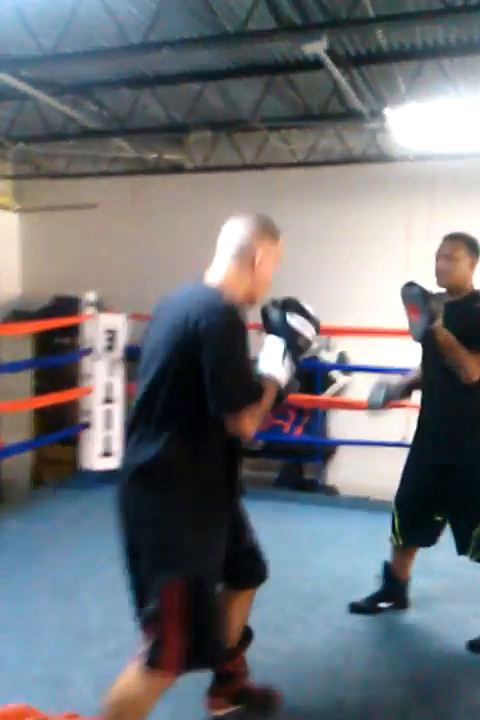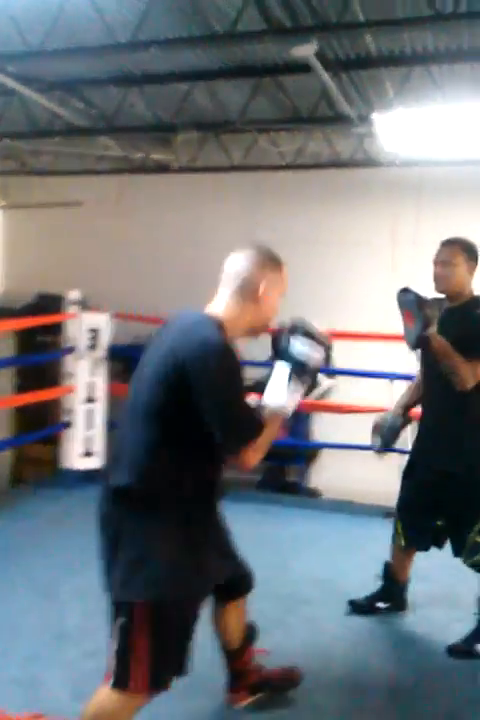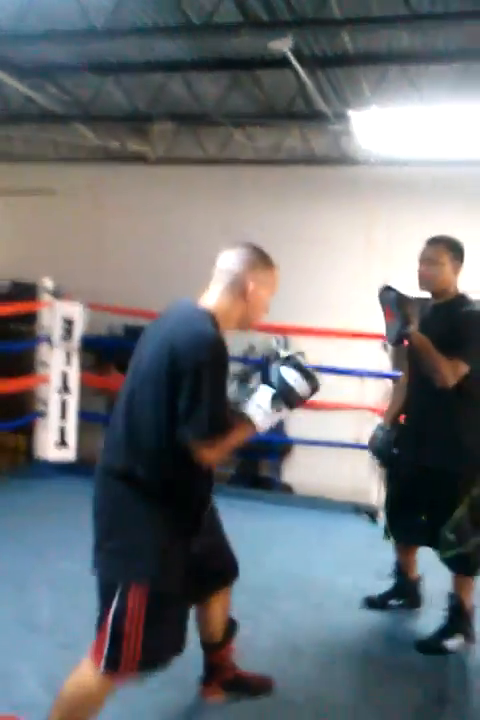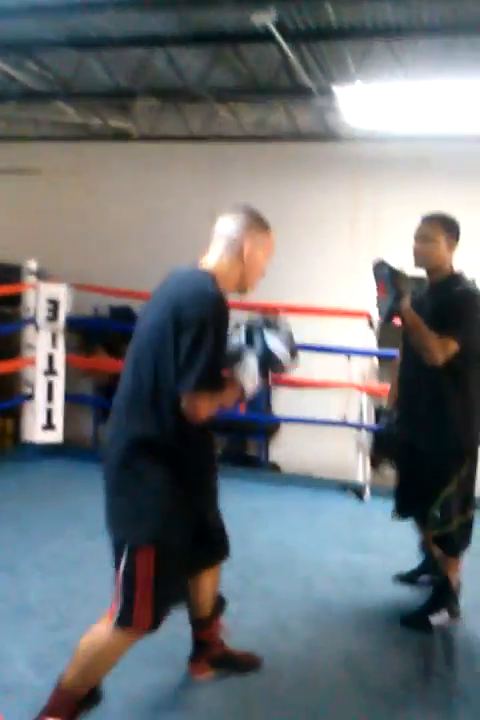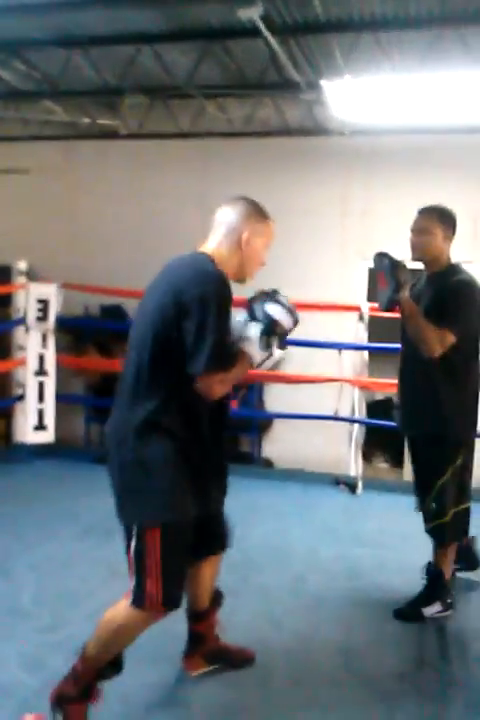
dt=0.1s
person 1, frame 1
left shoulder: (183, 301)
right shoulder: (218, 316)
right elbow: (244, 420)
left wrist: (262, 367)
right wrist: (277, 360)
left hip: (197, 483)
right hip: (169, 492)
left knee: (243, 572)
right knee: (169, 652)
person 1, frame 2
left shoulder: (188, 328)
right shoulder: (210, 350)
right elbow: (247, 453)
left wrist: (266, 399)
right wrist: (284, 394)
left hip: (181, 505)
right hip: (150, 518)
left knee: (232, 584)
right knee: (138, 676)
left ankle: (244, 679)
person 1, frame 3
left shoulder: (182, 322)
right shoulder: (201, 341)
right elbow: (206, 448)
left wrist: (257, 400)
right wrist: (261, 411)
left hip: (174, 492)
right hip: (139, 503)
left knee: (217, 576)
right knee: (123, 654)
left ankle: (220, 674)
person 1, frame 4
left shoulder: (183, 286)
right shoulder: (205, 301)
right elbow: (197, 404)
left wrist: (231, 374)
left hip: (174, 460)
right hip: (152, 465)
left knee: (207, 553)
right knee: (135, 617)
left ankle: (207, 651)
person 1, frame 5
left shoulder: (184, 272)
right shoulder: (207, 283)
right elbow: (212, 381)
left wrist: (243, 342)
right wrist: (258, 339)
left hip: (183, 446)
right hip: (154, 451)
left knee: (207, 544)
right knee: (152, 595)
left ankle: (201, 645)
person 2, frame 1
right shoulder: (439, 309)
left wrist: (438, 329)
right wrist: (398, 389)
right hip: (433, 437)
right knee: (409, 511)
right ankle: (394, 591)
person 2, frame 2
right shoulder: (436, 315)
left wrist: (433, 336)
right wrist: (399, 410)
right hip: (433, 441)
right knee: (411, 515)
right ankle: (393, 591)
person 2, frame 3
right shoulder: (425, 313)
left wrist: (414, 333)
right wrist: (389, 422)
right hip: (417, 439)
right knee: (403, 513)
right ankle: (406, 585)
person 2, frame 4
right shoulder: (420, 291)
left elbow: (438, 354)
left wrist: (405, 309)
right wrist: (393, 407)
right hip: (415, 417)
right knee: (413, 493)
left ankle: (446, 594)
right ankle: (432, 559)
person 2, frame 5
right shoulder: (421, 283)
left elbow: (434, 346)
left wrist: (403, 299)
right wrist: (400, 400)
right hip: (420, 409)
left knee: (442, 497)
right knee: (432, 491)
left ankle: (439, 590)
